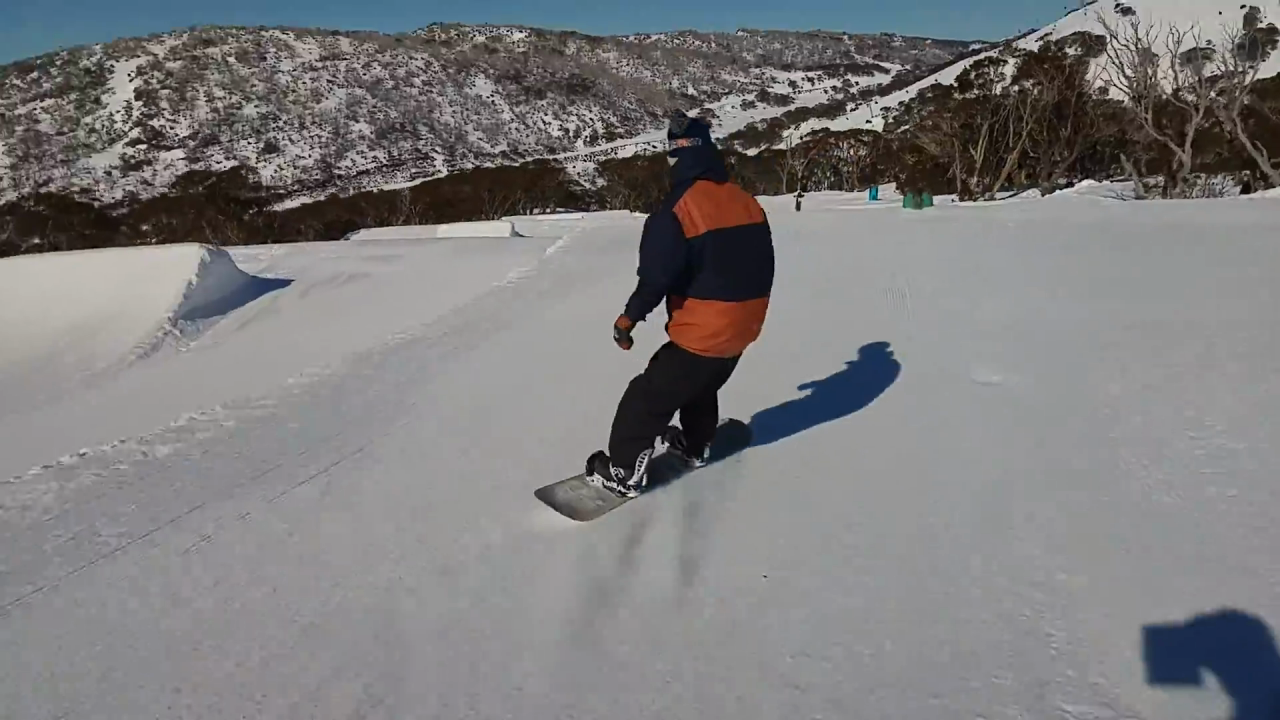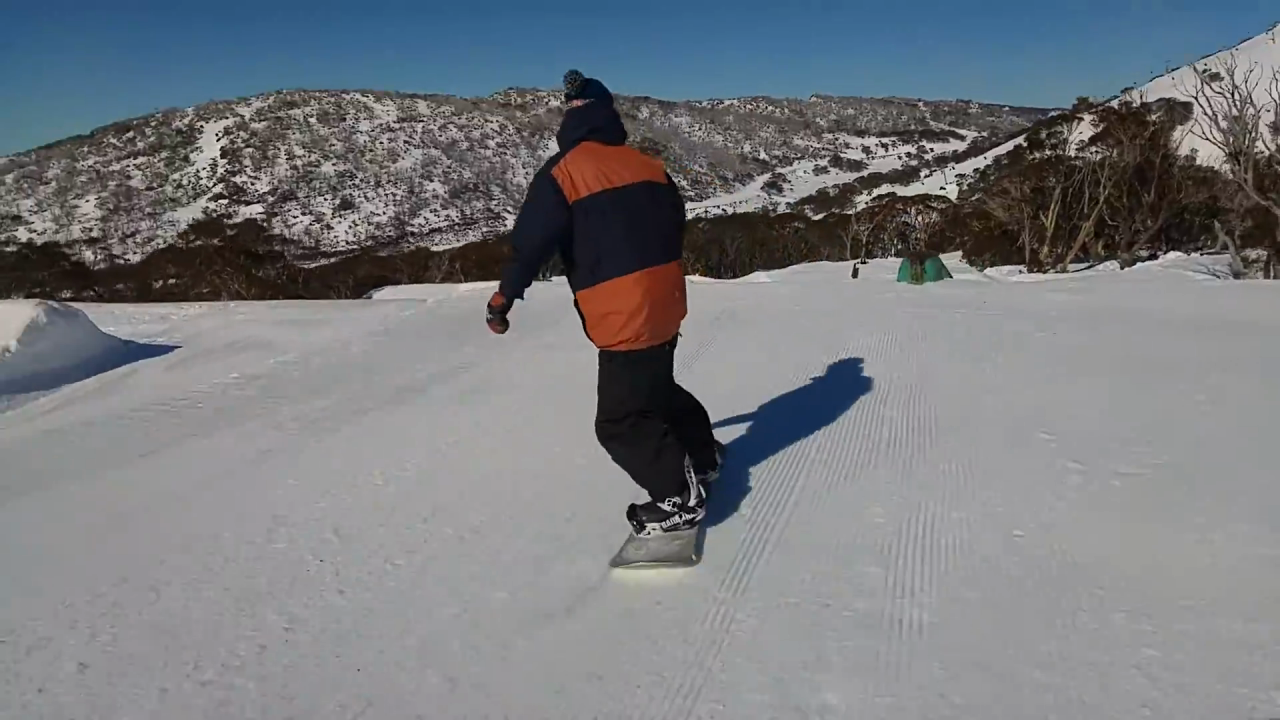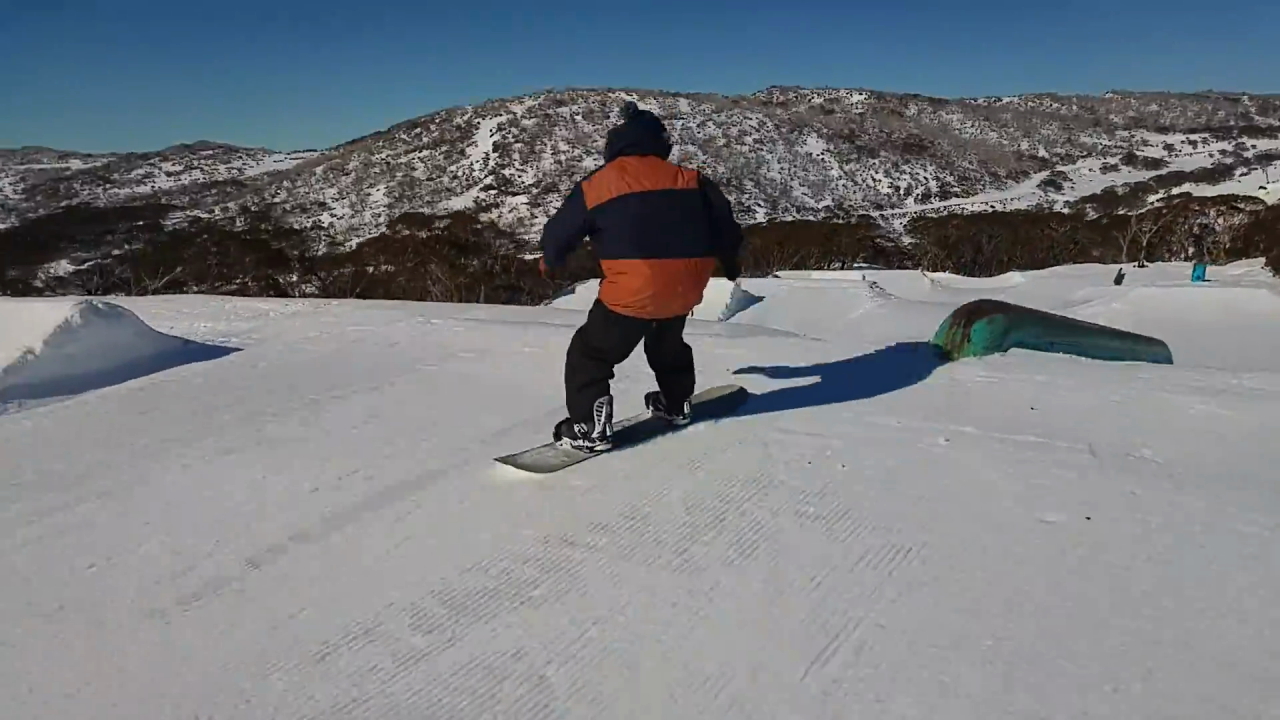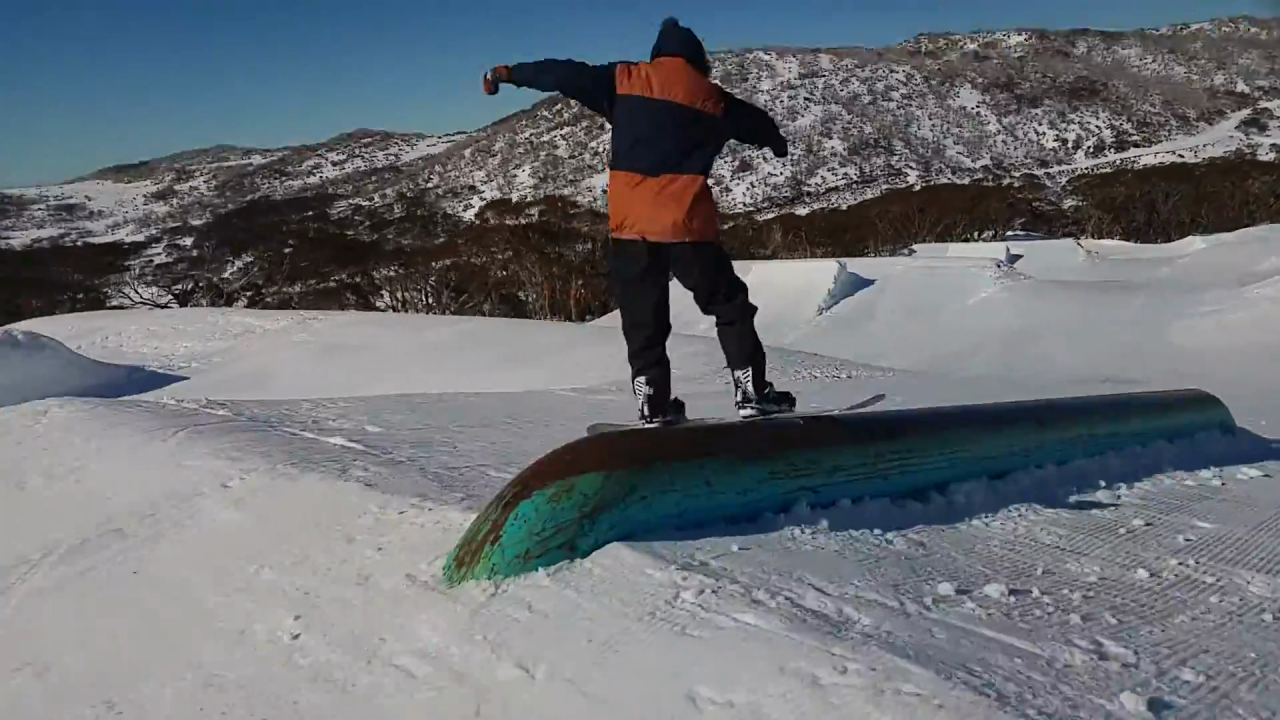
dt=0.7s
person 1, frame 1
left shoulder: (677, 208)
right shoulder: (747, 202)
left elbow: (656, 274)
right elbow: (763, 265)
left wrist: (629, 317)
left hip: (703, 330)
right hip: (745, 326)
left knee: (648, 398)
right knee: (699, 386)
right ankle: (696, 444)
person 1, frame 2
left shoulder: (563, 172)
right shoulder: (650, 165)
left elbow: (531, 241)
right elbow: (675, 228)
left wrist: (504, 296)
left hip: (622, 314)
right hip: (664, 301)
left knee: (621, 422)
right knee: (656, 389)
left ankle: (681, 496)
right ankle: (703, 454)
person 1, frame 3
left shoulder: (596, 185)
right shoulder: (688, 177)
left elbow: (556, 237)
right elbow: (723, 224)
left wrist: (549, 261)
right wrist: (729, 260)
left hip: (632, 288)
right hip: (686, 285)
left knee: (589, 355)
right knee: (667, 344)
left ankle: (589, 427)
right ankle: (677, 402)
person 1, frame 4
left shoulder: (624, 79)
right shoulder: (713, 96)
left elbow: (564, 73)
right elbow: (754, 121)
left wrist: (508, 73)
right wrist: (777, 141)
left hip: (631, 216)
right hip: (686, 215)
left knee: (643, 315)
right knee: (726, 299)
left ankle: (653, 400)
right ankle: (751, 388)
